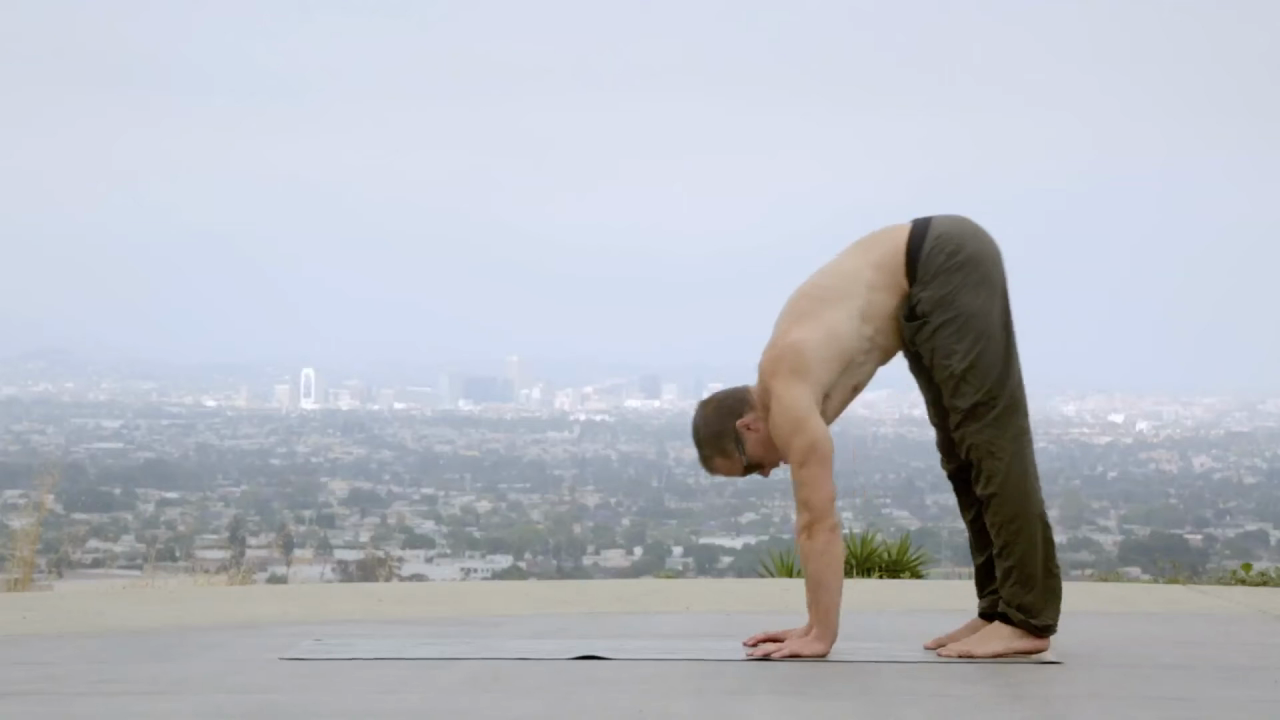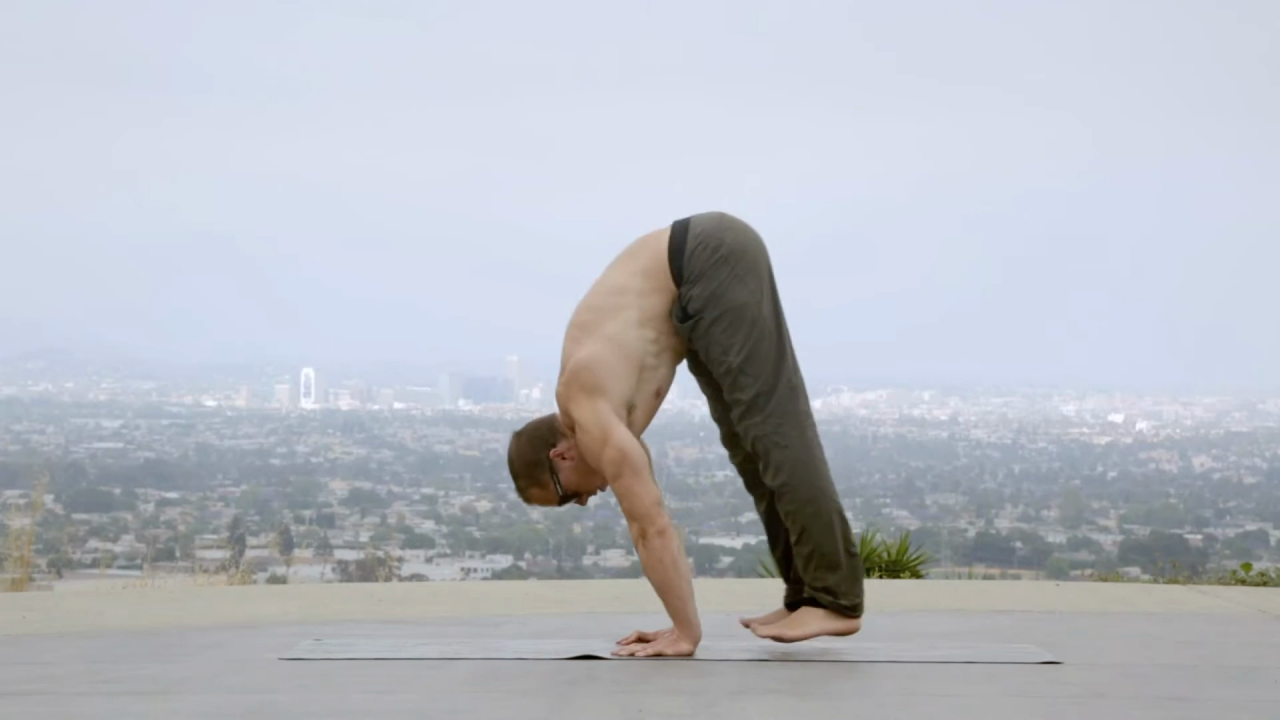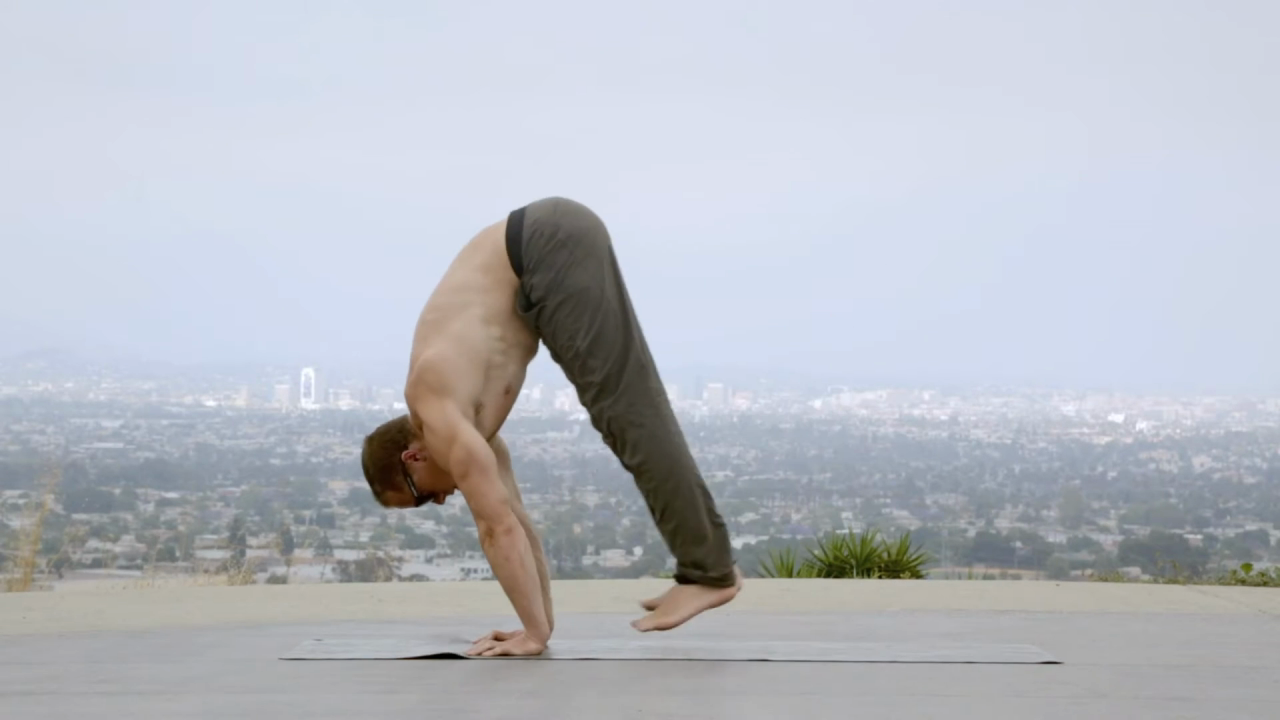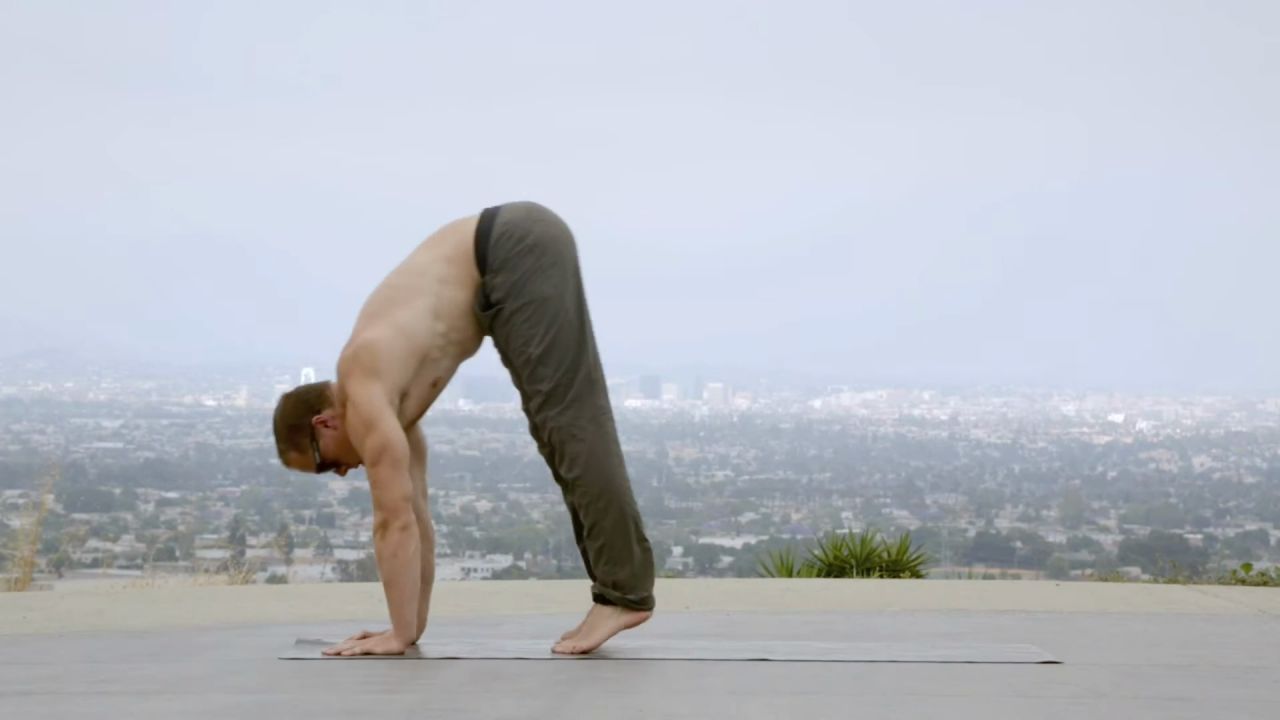
dt=1s
person 1, frame 1
left shoulder: (788, 402)
right shoulder: (783, 382)
left elbow: (820, 524)
right elbow: (815, 519)
left wrist: (819, 632)
right wrist: (816, 625)
left hip: (952, 265)
right hip: (934, 274)
left knee: (990, 437)
right knee: (962, 447)
left ankle: (1027, 616)
right ankle: (1001, 608)
person 1, frame 2
left shoulder: (591, 420)
right shoulder: (605, 413)
left elbow: (653, 529)
right elbow: (653, 524)
left wrist: (686, 632)
right wrist: (683, 624)
left hip: (712, 258)
right hip: (709, 263)
left knee: (772, 431)
right knee: (747, 438)
left ankle: (834, 599)
right ankle: (816, 594)
person 1, frame 3
left shoulder: (439, 420)
right shoulder: (465, 421)
left elbow: (500, 528)
right elbow: (513, 520)
left wrist: (534, 632)
right wrist: (540, 621)
left hip: (554, 242)
right hip: (558, 245)
left knee: (624, 411)
right knee: (626, 413)
left ankle: (707, 572)
right ankle: (705, 568)
person 1, frame 4
left shoulder: (362, 403)
right shoulder: (389, 404)
left elbow: (396, 523)
right elbow: (414, 519)
left wrist: (399, 633)
right wrist: (412, 624)
left hip: (513, 248)
right hip: (510, 245)
left knee: (564, 421)
right knee: (563, 426)
left ankle: (622, 592)
right ankle: (619, 589)
